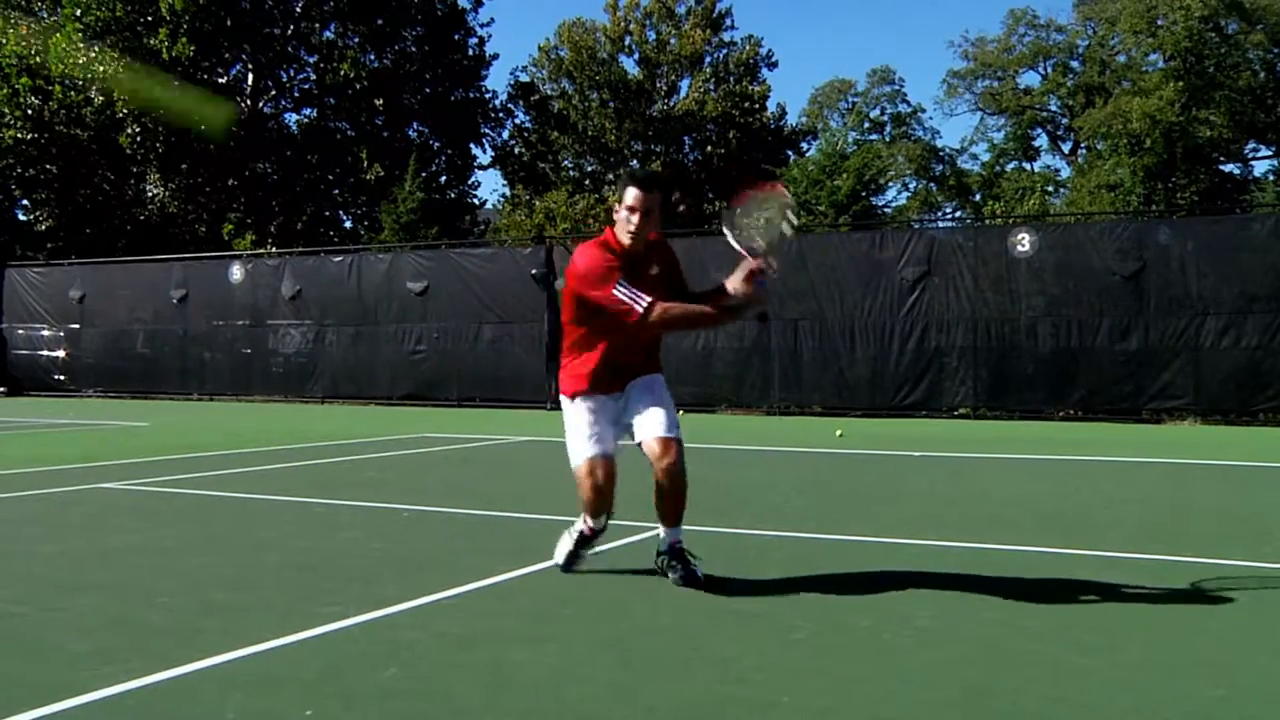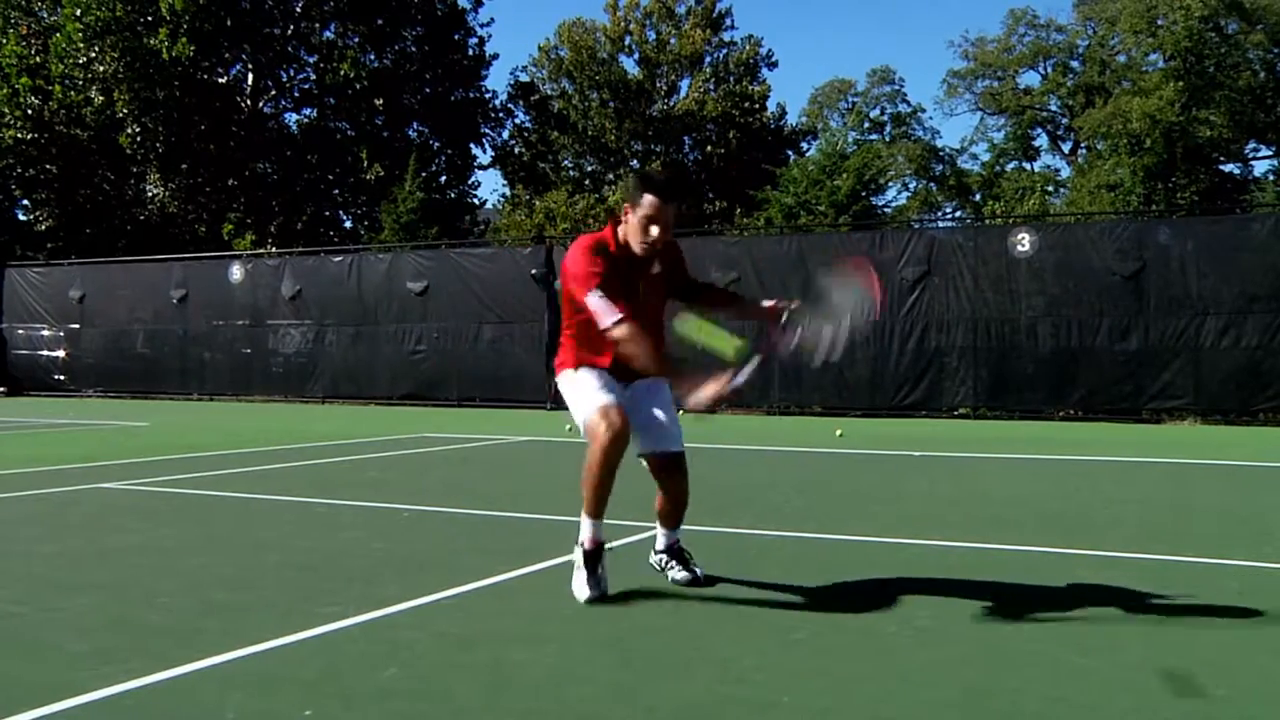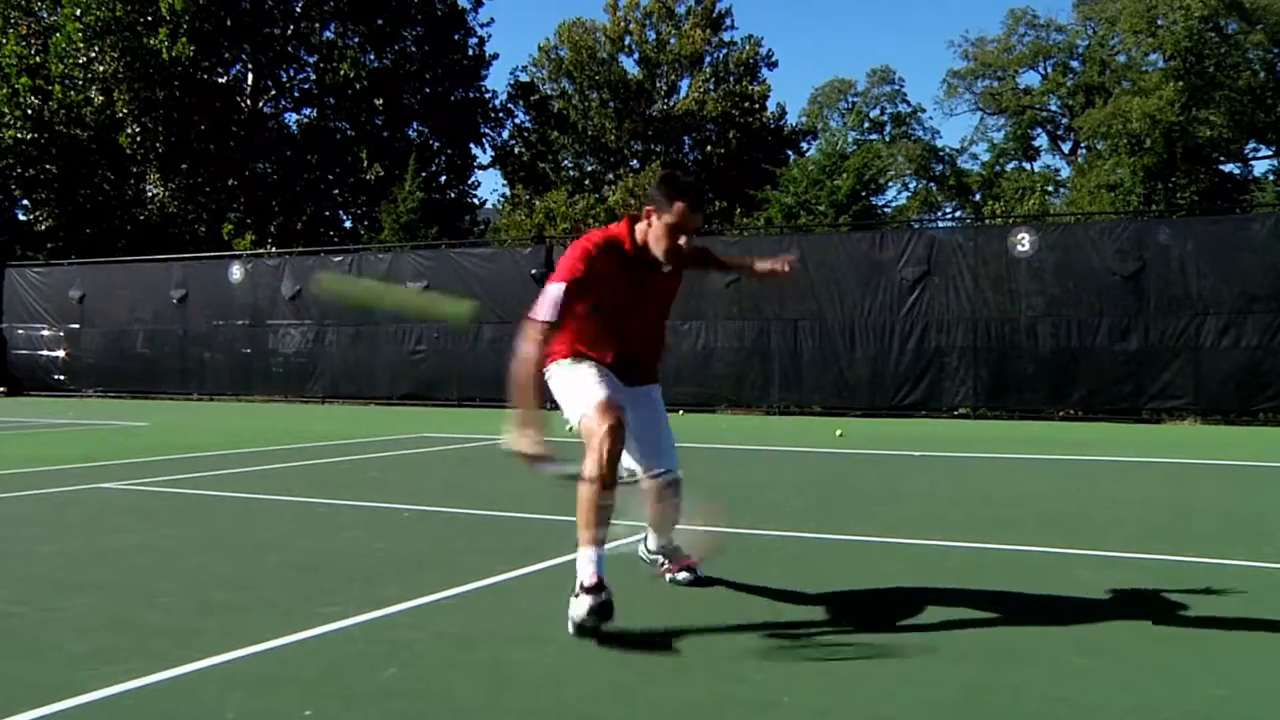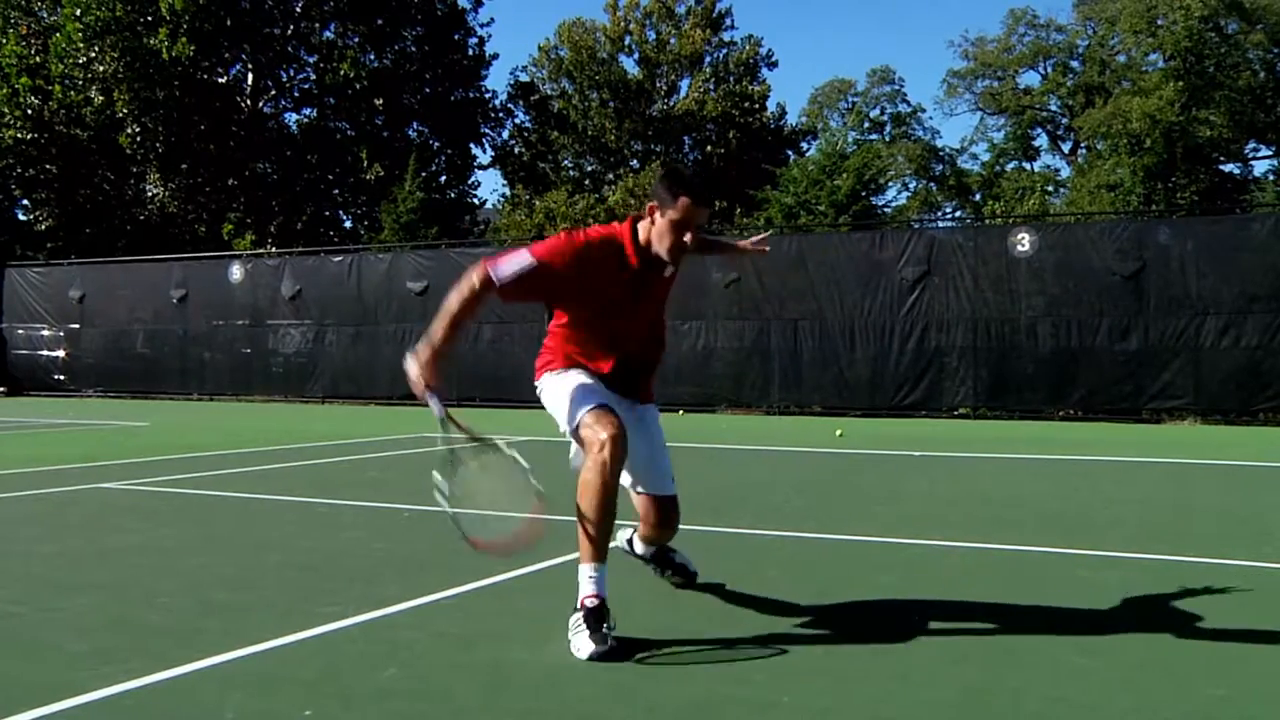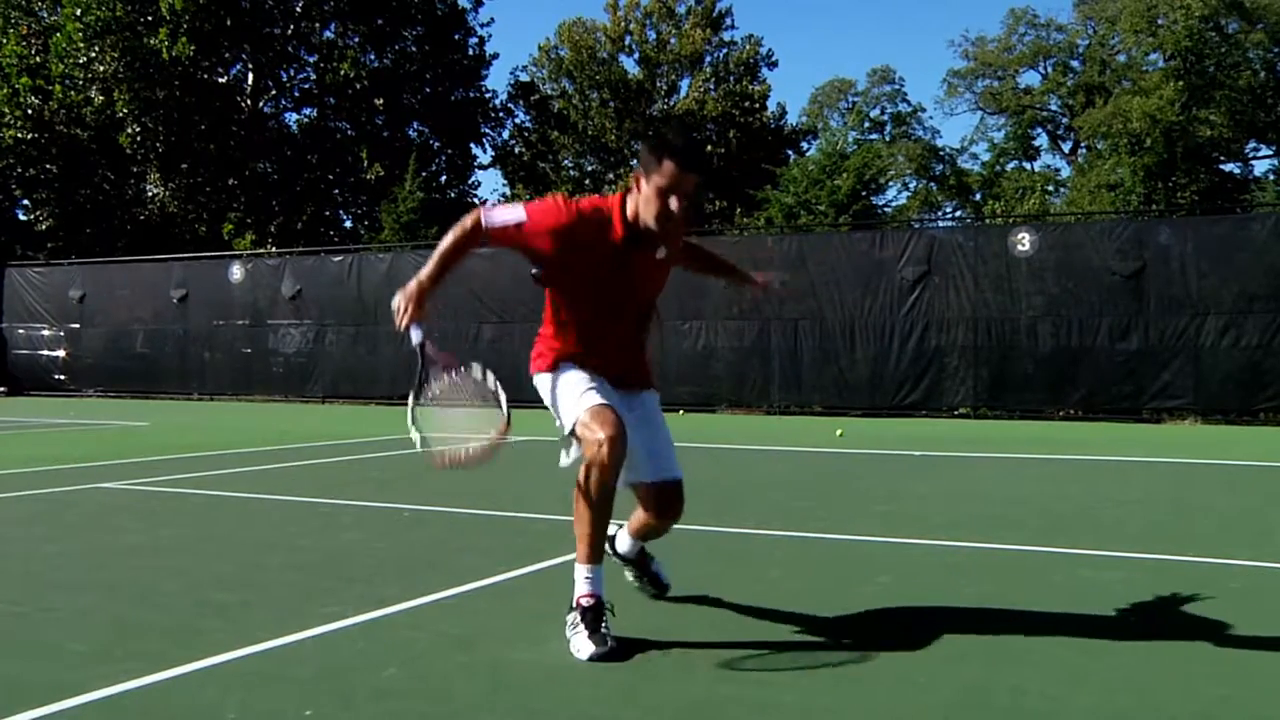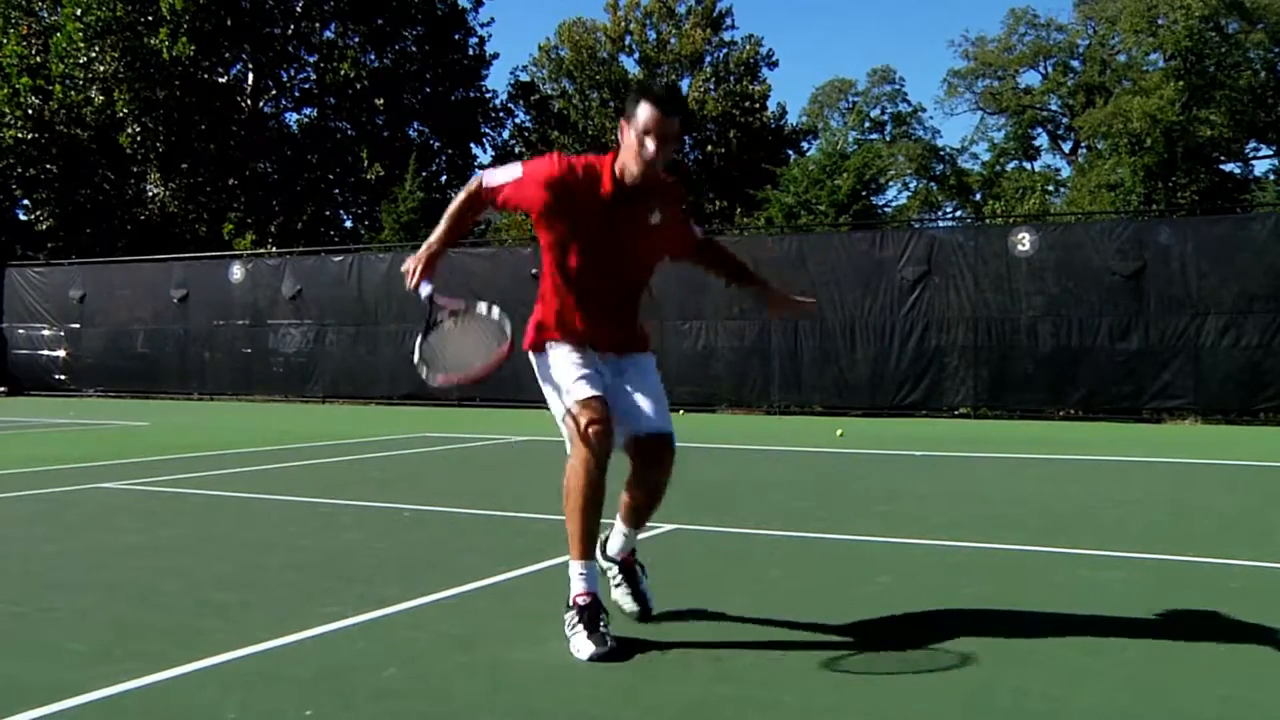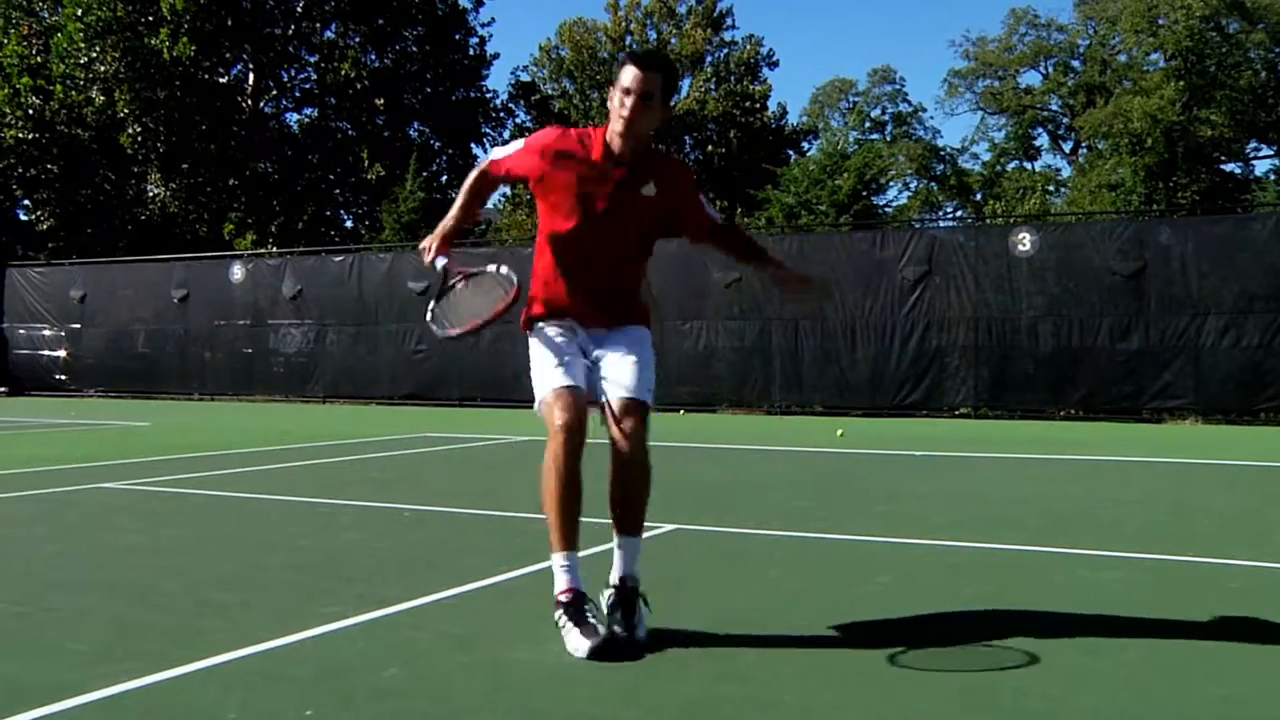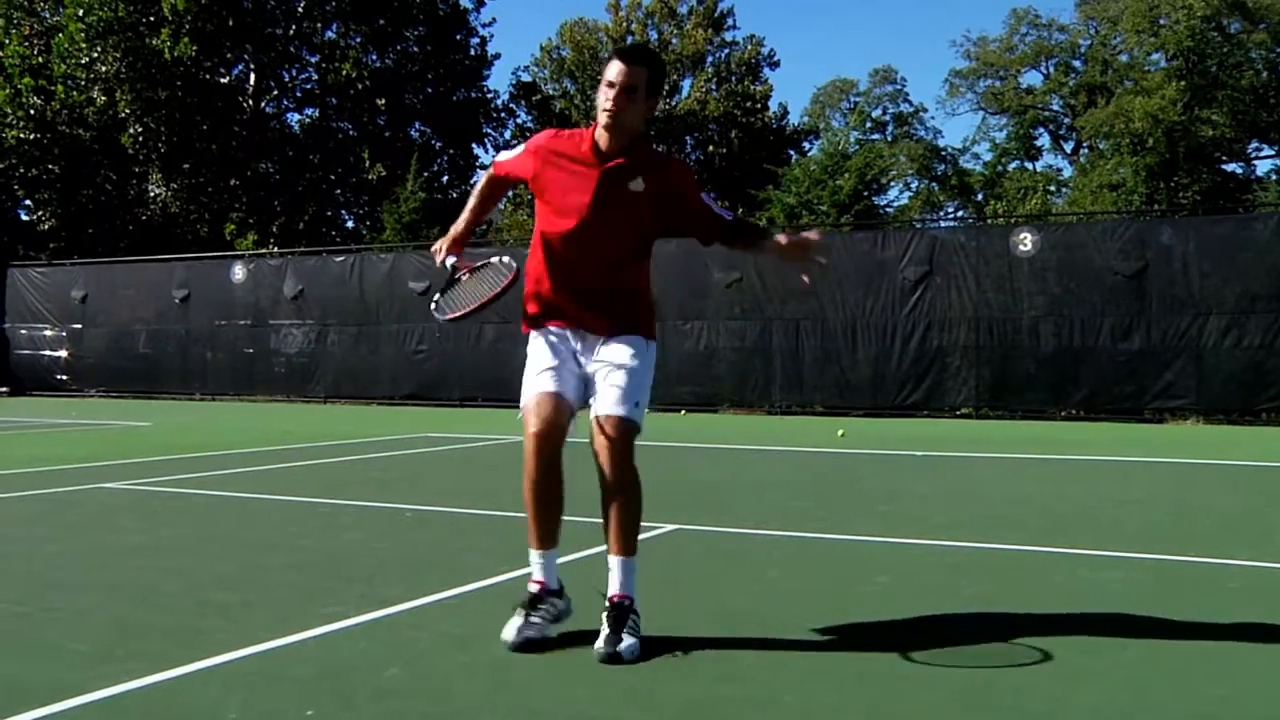
dt=0.1s
person 1, frame 1
left shoulder: (660, 252)
right shoulder: (592, 260)
left elbow: (691, 304)
right elbow: (654, 316)
left wrist: (729, 288)
right wrist: (727, 306)
left hip: (640, 376)
right hip: (588, 382)
left knee: (668, 456)
right knee: (597, 502)
left ankle: (670, 548)
right ankle: (588, 525)
person 1, frame 2
left shoulder: (666, 251)
right shoulder: (587, 258)
left elbow: (697, 291)
right elbow: (624, 335)
left wrist: (756, 308)
right wrist: (690, 388)
left hip: (642, 374)
right hip: (588, 368)
left knee: (671, 470)
right knee: (611, 426)
left ankle: (666, 548)
right ankle: (589, 545)
person 1, frame 3
left shoulder: (673, 249)
right shoulder: (589, 254)
right elbow: (536, 333)
left wrist: (751, 265)
right wrist: (523, 417)
left hip: (637, 376)
right hip: (579, 364)
left knee: (666, 492)
right knee: (608, 424)
left ankle: (658, 547)
right ankle: (590, 583)
person 1, frame 4
left shoulder: (667, 246)
right shoulder: (583, 251)
right elbow: (482, 277)
left wrist: (731, 247)
right wrist: (431, 349)
left hip: (634, 389)
right hip: (572, 375)
left knee: (664, 520)
right knee: (607, 438)
left ankle: (644, 543)
right ankle: (590, 604)
person 1, frame 5
left shoulder: (666, 229)
right shoulder: (570, 220)
right elbow: (476, 224)
left wrist: (741, 277)
right wrist: (421, 283)
left hip: (633, 379)
right hip: (569, 366)
left knee: (667, 507)
right knee: (607, 439)
left ankle: (627, 543)
right ankle: (585, 602)
person 1, frame 6
left shoulder: (666, 202)
right shoulder: (559, 177)
left elbow: (703, 250)
right elbow: (477, 191)
left wrist: (763, 290)
right wrist: (430, 250)
left hip: (625, 351)
right hip: (561, 343)
left knee: (657, 455)
right knee: (593, 432)
left ankle: (620, 546)
right ankle: (581, 600)
person 1, frame 7
left shoulder: (671, 176)
right shoulder: (554, 147)
left elbow: (718, 231)
right elbow: (488, 170)
left wrist: (775, 267)
right wrist: (447, 230)
left hip: (622, 325)
right hip: (556, 322)
left knee: (629, 427)
right knee: (565, 424)
left ankle: (625, 580)
right ankle: (570, 596)
person 1, frame 8
left shoulder: (666, 173)
right shoulder: (548, 149)
left elbow: (725, 227)
right elbow: (495, 173)
left wrist: (777, 241)
right wrist: (458, 233)
left hip: (622, 333)
right hip: (556, 325)
left knee: (613, 439)
right knee: (541, 427)
left ankle: (622, 600)
right ankle: (544, 589)
